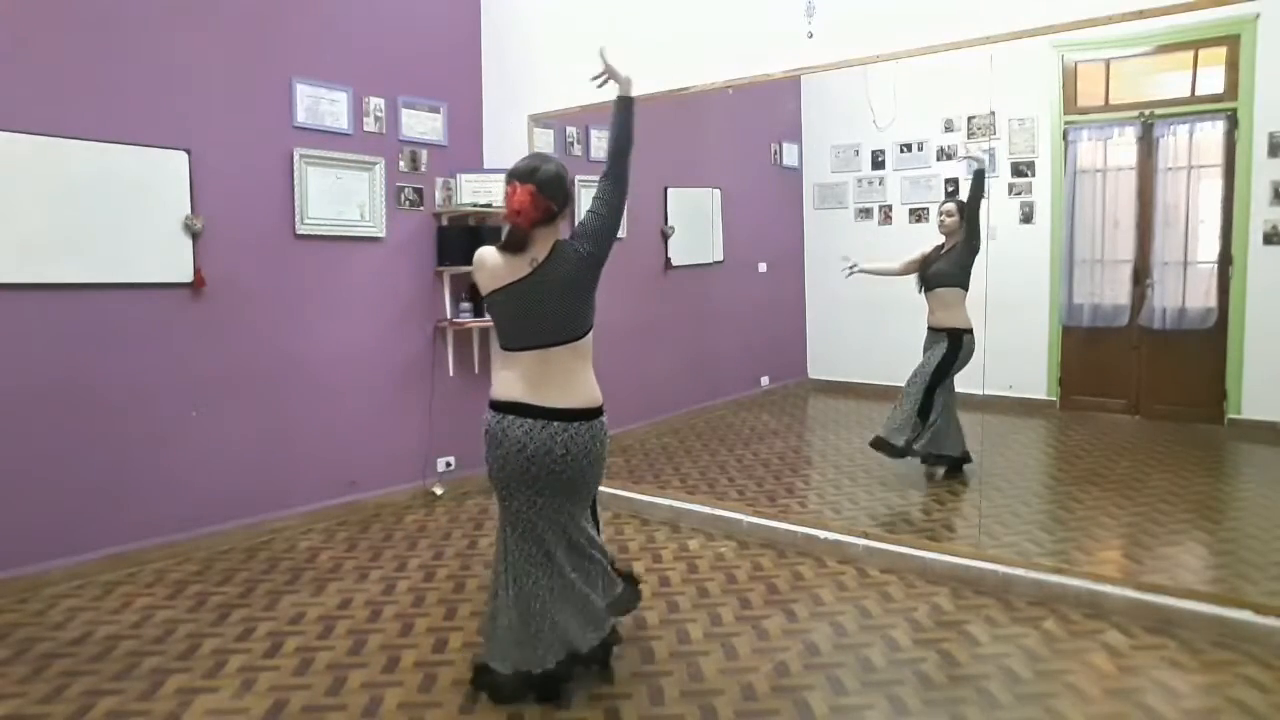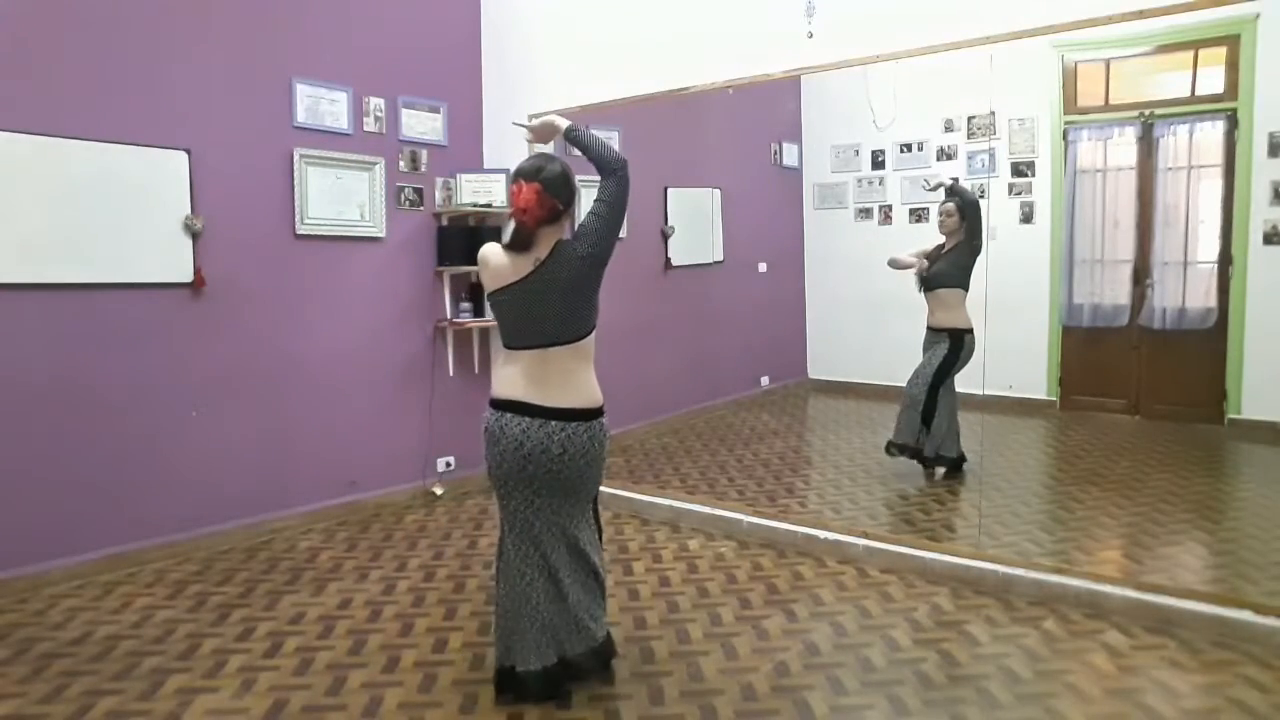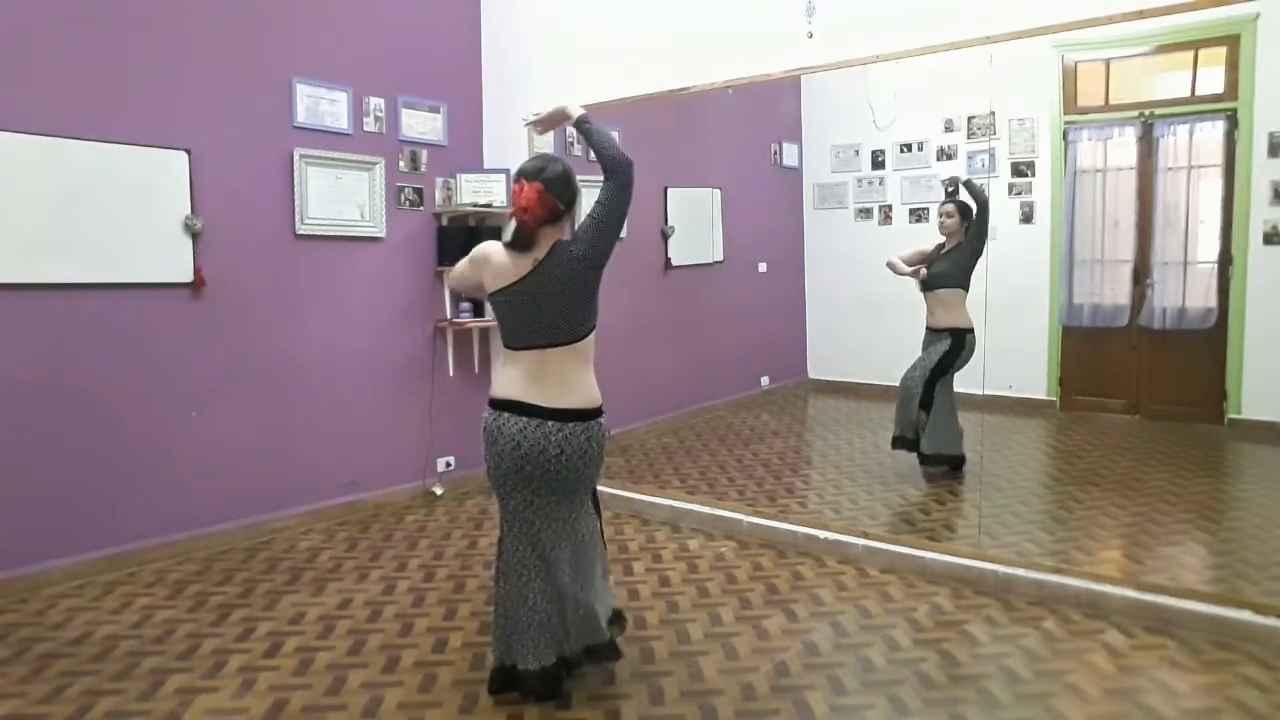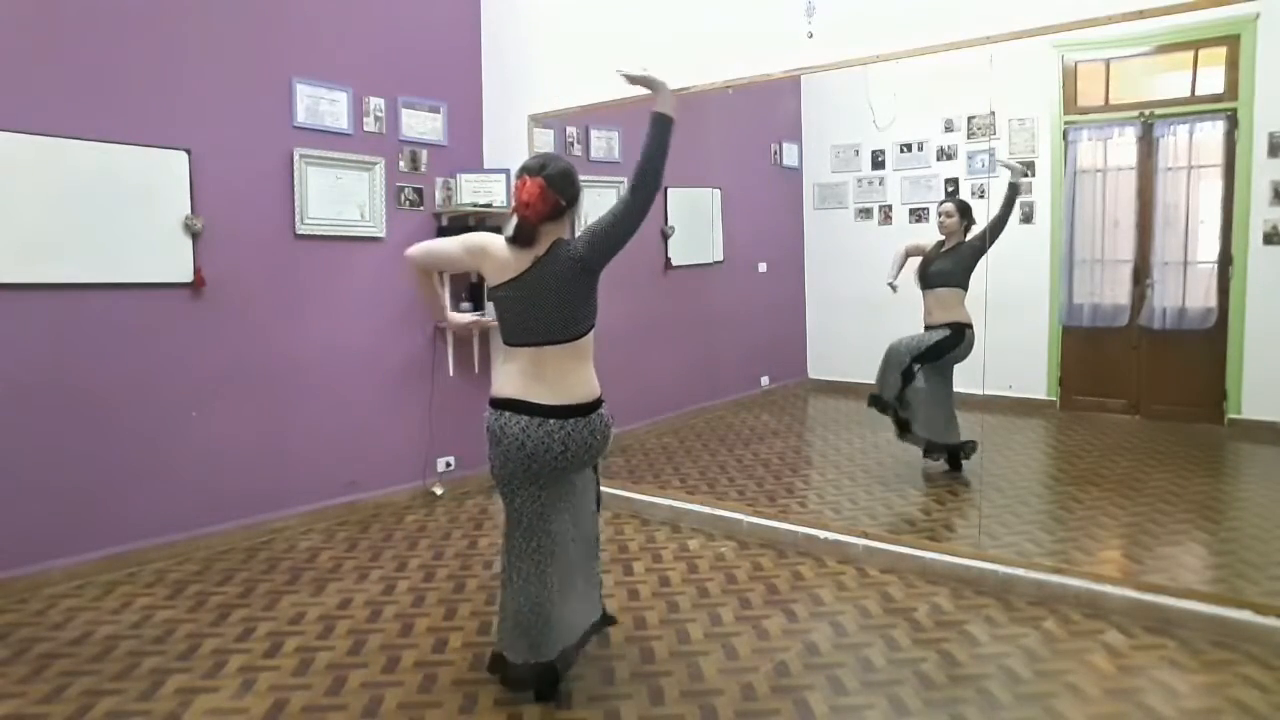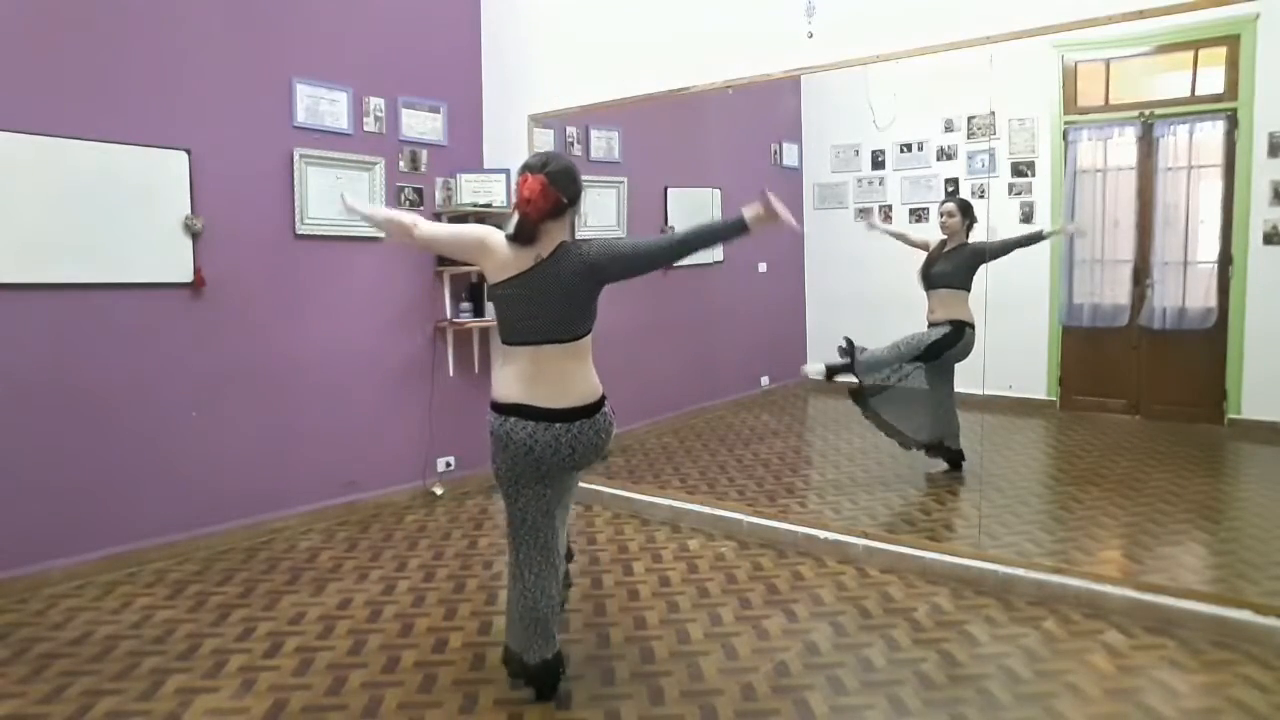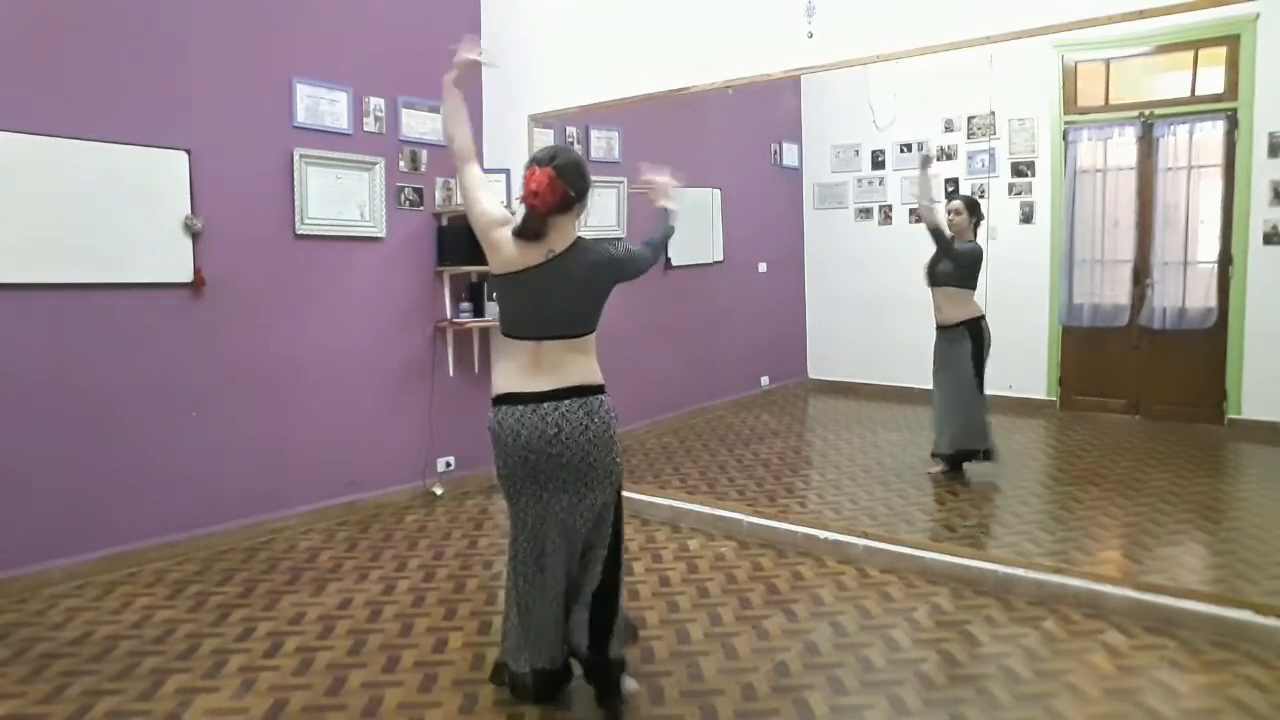
dt=0.4s
person 1, frame 1
left shoulder: (486, 264)
right shoulder: (581, 258)
right elbow: (616, 177)
right wrist: (625, 95)
left hip: (508, 426)
right hip: (575, 428)
left knee: (523, 540)
right knee: (569, 534)
left ankle: (523, 665)
right ankle: (573, 650)
person 1, frame 2
left shoulder: (491, 262)
right shoulder: (583, 259)
right elbow: (617, 171)
right wrist: (566, 128)
left hip: (509, 427)
right hip: (575, 429)
left knee: (525, 543)
right knee: (570, 535)
left ankle: (532, 668)
right ankle: (574, 656)
person 1, frame 3
left shoulder: (489, 259)
right shoulder: (582, 258)
left elbow: (457, 283)
right elbow: (621, 171)
right wrist: (575, 116)
left hip: (508, 428)
right hip: (575, 430)
left knee: (524, 543)
right knee: (569, 532)
left ankle: (531, 667)
right ankle: (577, 641)
person 1, frame 4
left shoulder: (489, 253)
right shoulder: (582, 257)
left elbow: (416, 256)
right elbow: (643, 192)
left wrist: (444, 312)
right wrist: (662, 109)
left hip: (511, 426)
right hip: (577, 428)
left knee: (529, 542)
left ankle: (536, 665)
person 1, frame 5
left shoulder: (491, 249)
right shoulder: (587, 262)
left elbow: (412, 224)
right elbow: (673, 244)
left wrist: (361, 207)
right wrist: (748, 218)
left hip: (516, 429)
right hip: (585, 428)
left knee: (531, 547)
left ankle: (538, 665)
person 1, frame 6
left shoulder: (500, 242)
right shoulder: (598, 261)
left elbow: (464, 159)
right elbow: (653, 252)
left wrist: (453, 82)
right wrist: (665, 204)
left hip: (515, 422)
right hip: (583, 416)
left knee: (532, 545)
right knee: (597, 543)
person 2, frame 1
left shoulder: (967, 249)
right shoulder: (931, 254)
left elbow: (974, 207)
right elbow: (897, 268)
left wrist: (979, 170)
right wrist: (861, 268)
left hip: (956, 337)
right hip: (934, 336)
left knee: (919, 387)
right knee: (939, 392)
left ankle: (910, 446)
right ankle: (948, 457)
person 2, frame 2
left shoulder: (968, 249)
right shoulder: (933, 252)
left elbow: (972, 203)
right elbow: (894, 261)
left wrist: (947, 184)
right wrist: (913, 261)
left hip: (957, 337)
right hip: (933, 335)
left knee: (921, 388)
right knee: (940, 394)
left ankle: (933, 454)
right ankle: (948, 457)
person 2, frame 3
left shoulder: (969, 250)
right shoulder: (931, 252)
left elbow: (983, 205)
right elbow: (892, 260)
left wrist: (961, 181)
right wrist: (909, 271)
left hip: (957, 336)
right hip: (933, 336)
left knee: (915, 383)
right knee: (938, 394)
left ankle: (941, 455)
right ankle: (948, 458)
person 2, frame 4
left shoulder: (971, 249)
right shoulder: (933, 249)
left elbow: (1002, 216)
right elbow: (904, 249)
left wrist: (1014, 181)
right wrist: (892, 275)
left hip: (956, 332)
right hip: (934, 333)
left knee: (900, 350)
right knee: (937, 395)
left ankle: (902, 414)
right ankle: (952, 460)
person 2, frame 5
left shoulder: (972, 252)
right shoulder: (936, 247)
left elbow: (1013, 243)
right elbow: (906, 236)
left wrist: (1051, 232)
right wrist: (880, 227)
left hip: (958, 331)
right hip: (939, 333)
left knee: (904, 350)
right knee: (938, 396)
left ankle: (835, 369)
right ankle: (953, 460)
person 2, frame 6
left shoulder: (970, 251)
right shoulder: (949, 243)
left elbow: (948, 248)
right elbow: (926, 205)
left wrist: (933, 224)
right wrist: (924, 170)
left hip: (968, 331)
right hip: (945, 333)
left knee: (964, 392)
right knee: (947, 392)
left ankle: (973, 452)
right ankle: (952, 458)
